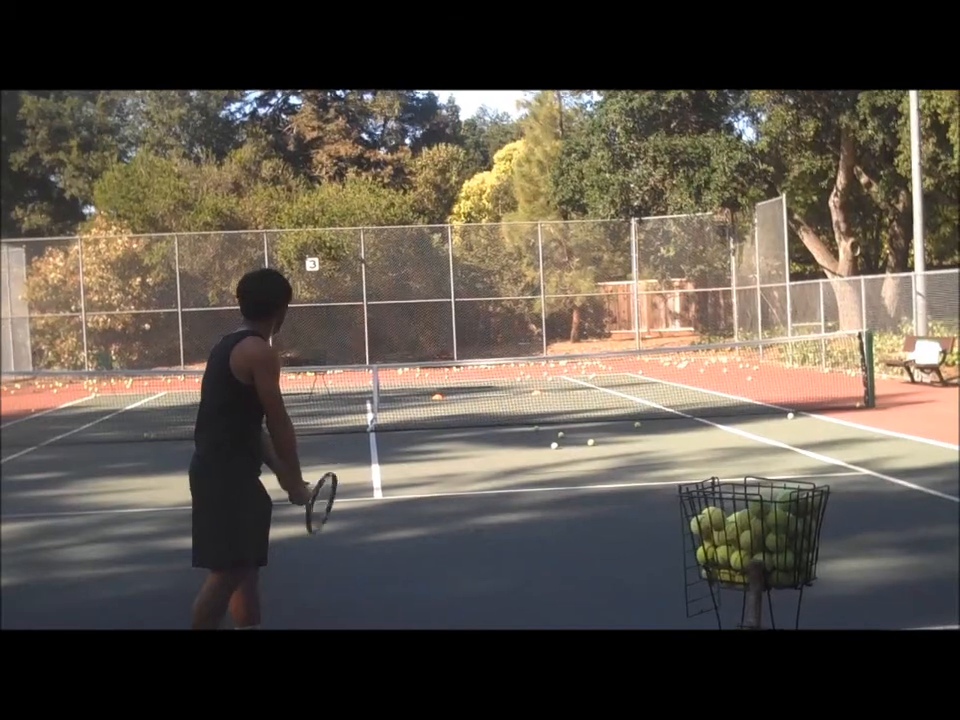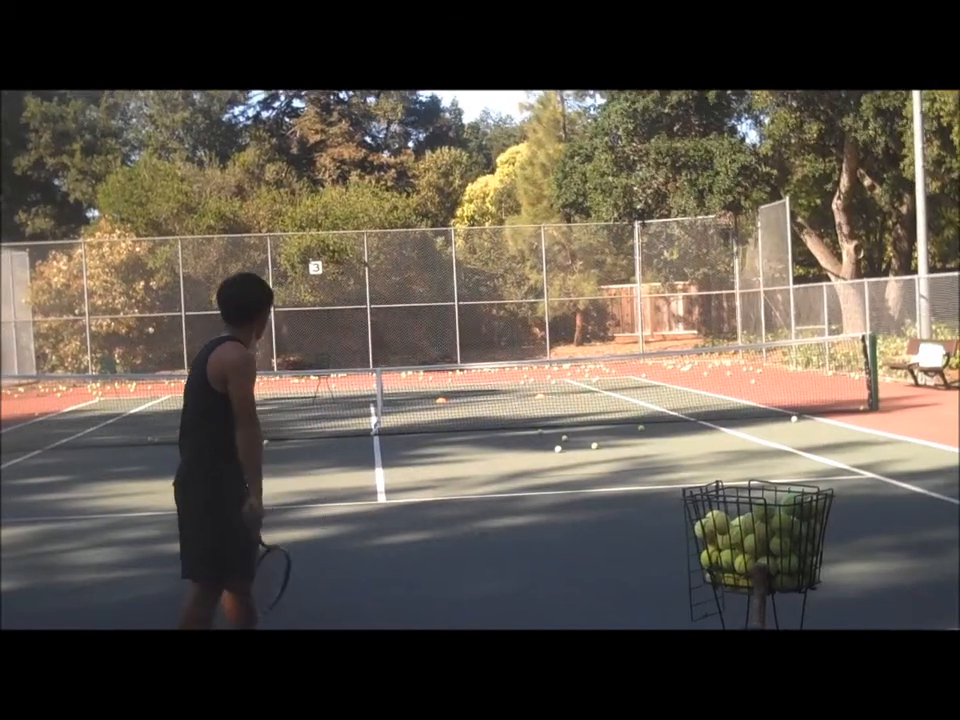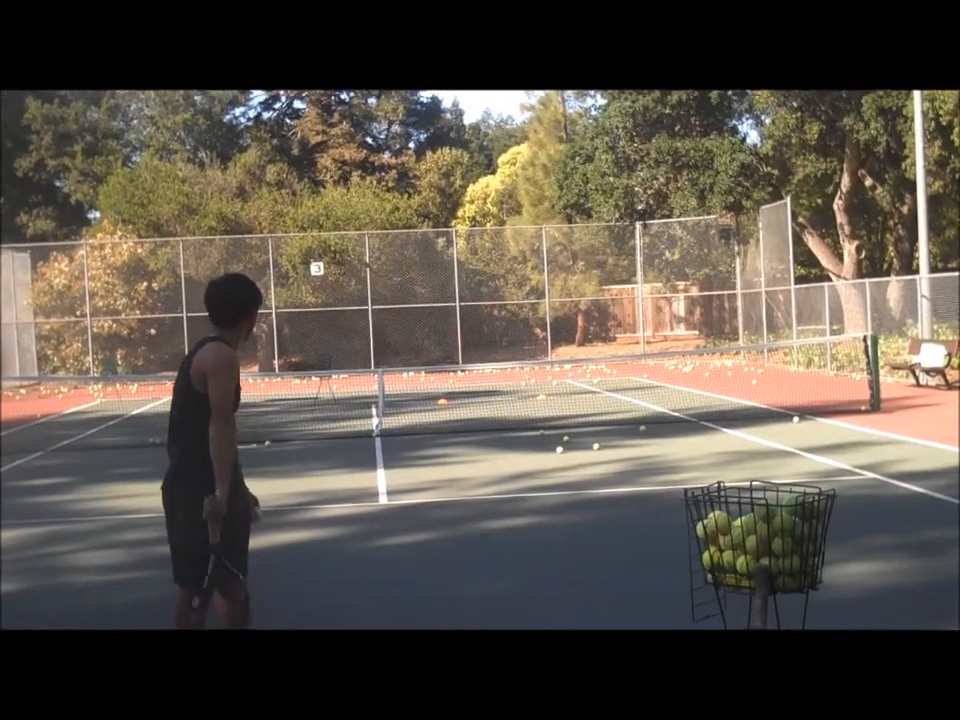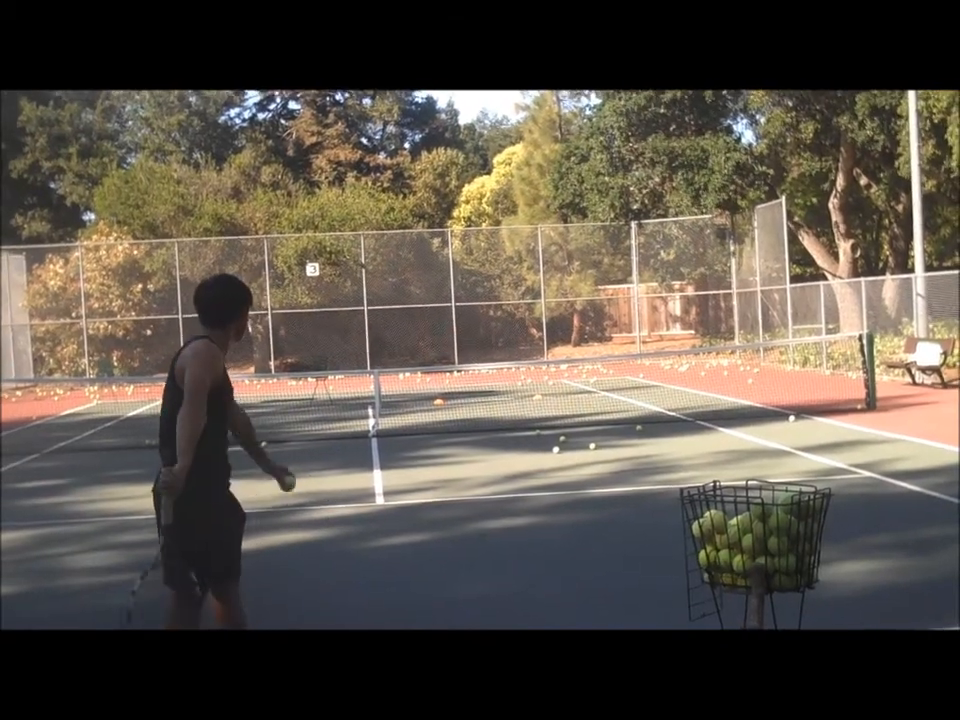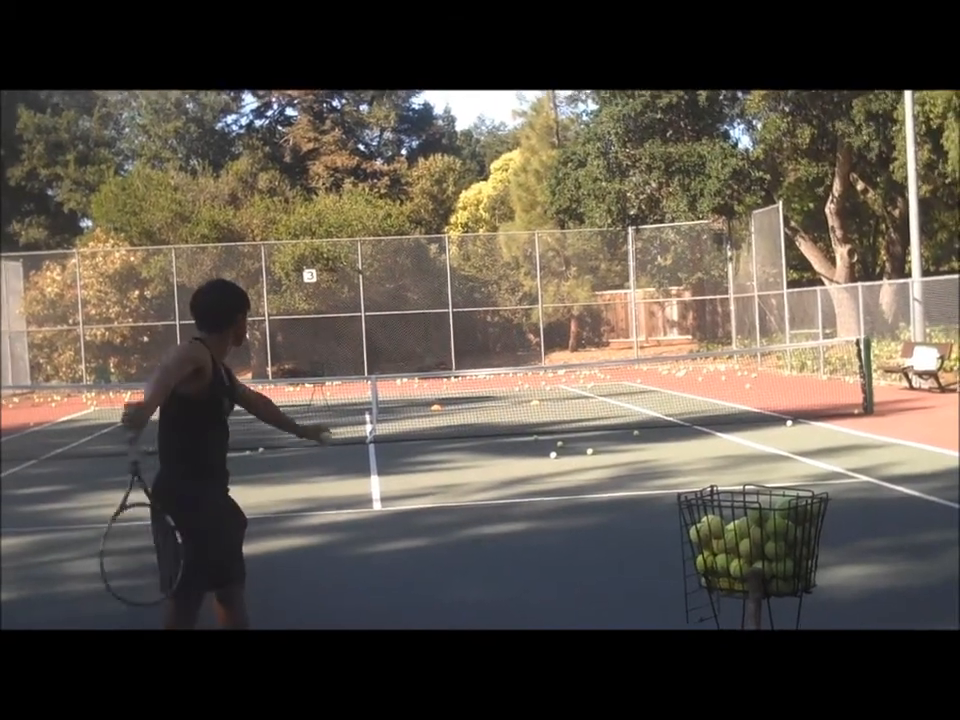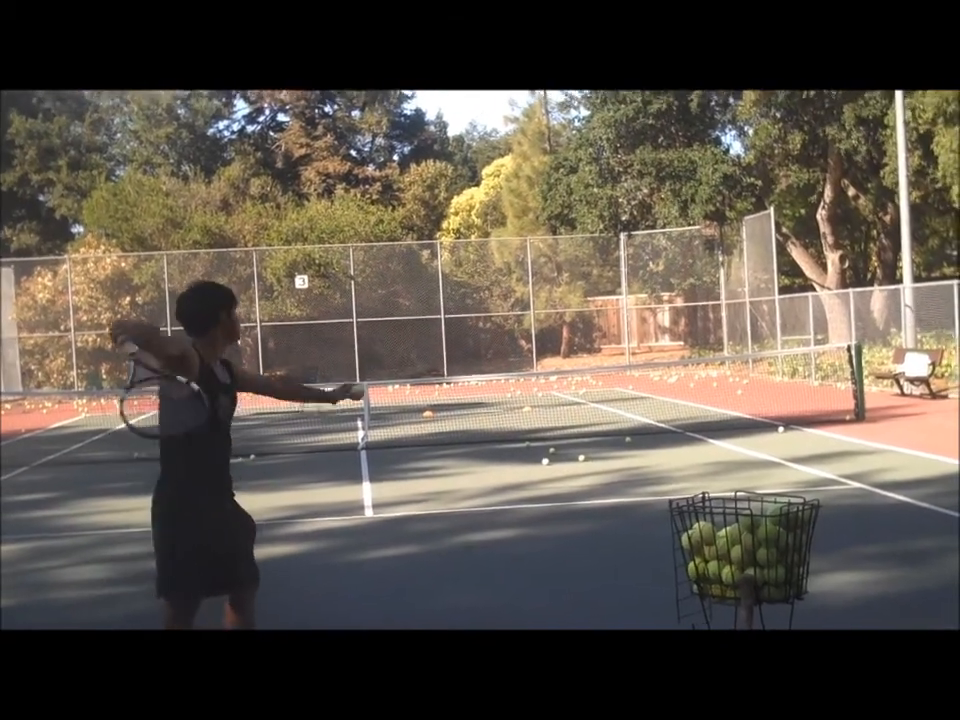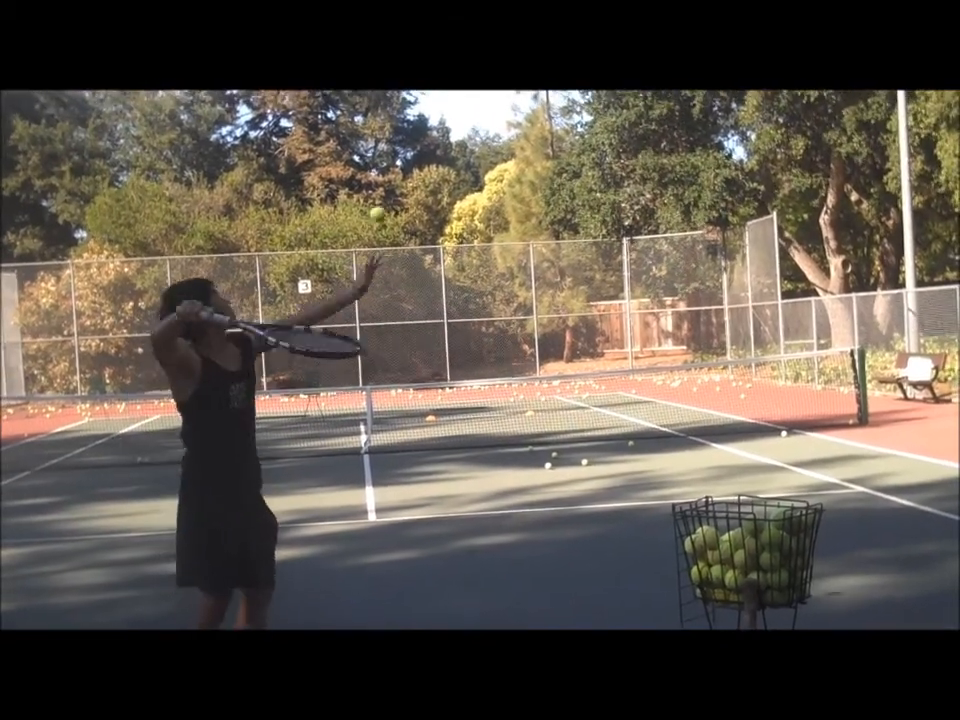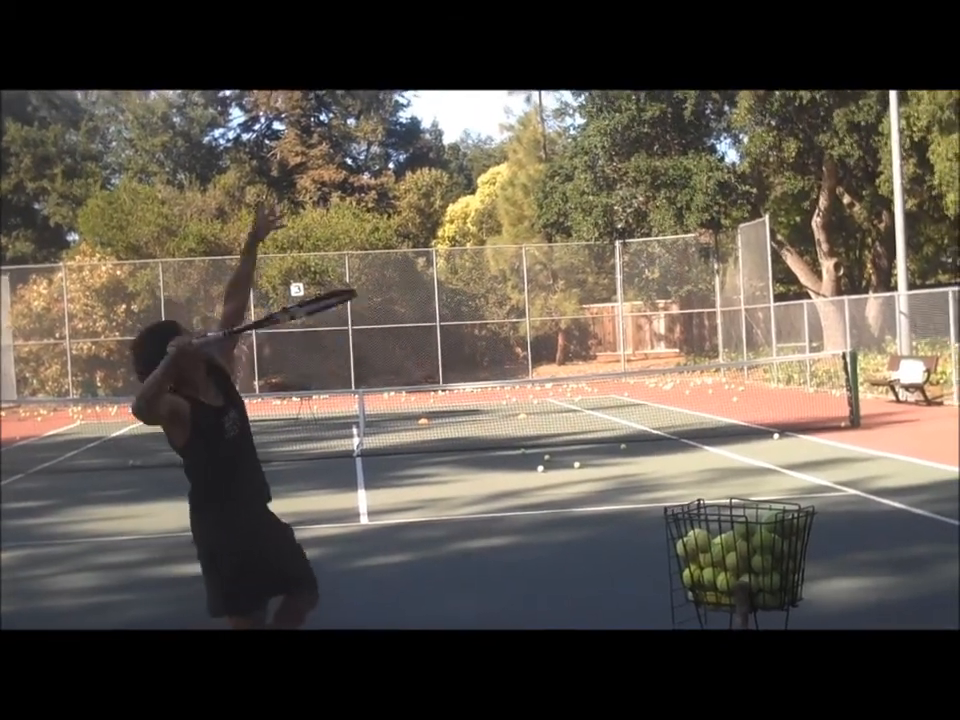
dt=0.3s
person 1, frame 1
left shoulder: (230, 346)
right shoulder: (259, 352)
right elbow: (277, 422)
left wrist: (280, 469)
right wrist: (296, 479)
left hip: (220, 471)
right hip: (226, 476)
left knee: (246, 567)
right knee: (225, 573)
left ankle: (248, 629)
person 1, frame 2
left shoulder: (215, 352)
right shoulder: (237, 357)
right elbow: (247, 429)
left wrist: (245, 492)
right wrist: (255, 495)
left hip: (209, 480)
right hip: (212, 485)
left knee: (238, 575)
right knee: (209, 584)
person 1, frame 3
left shoulder: (210, 353)
right shoulder: (220, 356)
right elbow: (220, 425)
left wrist: (237, 487)
right wrist: (222, 490)
left hip: (201, 486)
right hip: (197, 491)
left knee: (230, 578)
right knee: (198, 586)
person 1, frame 4
left shoulder: (208, 355)
right shoulder: (203, 353)
left elbow: (234, 416)
right elbow: (192, 408)
left wrist: (266, 463)
right wrist: (182, 466)
left hip: (207, 489)
right hip: (189, 492)
left knee: (225, 582)
right knee: (190, 591)
person 1, frame 5
left shoulder: (218, 368)
right shoulder: (193, 354)
left elbow: (255, 402)
right elbow: (167, 372)
left wrist: (299, 429)
right wrist: (147, 401)
left hip: (209, 495)
right hip: (182, 498)
left knee: (231, 583)
right knee: (187, 597)
person 1, frame 6
left shoulder: (226, 370)
right shoulder: (182, 356)
left elbow: (276, 385)
right elbow: (142, 333)
left wrist: (329, 396)
right wrist: (126, 329)
left hip: (217, 499)
right hip: (182, 504)
left knee: (244, 587)
right knee: (182, 606)
person 1, frame 7
left shoulder: (242, 348)
right shoulder: (190, 360)
left elbow: (299, 320)
right elbow: (159, 339)
left wrist: (354, 292)
right wrist: (182, 315)
left hip: (245, 493)
right hip: (206, 498)
left knee: (260, 589)
right knee: (215, 602)
person 1, frame 8
left shoulder: (217, 366)
right shoulder: (175, 409)
left elbow: (235, 298)
right elbow: (141, 409)
left wrist: (253, 242)
right wrist: (170, 362)
left hip: (255, 514)
right hip: (219, 523)
left knee: (303, 593)
right knee: (250, 616)
